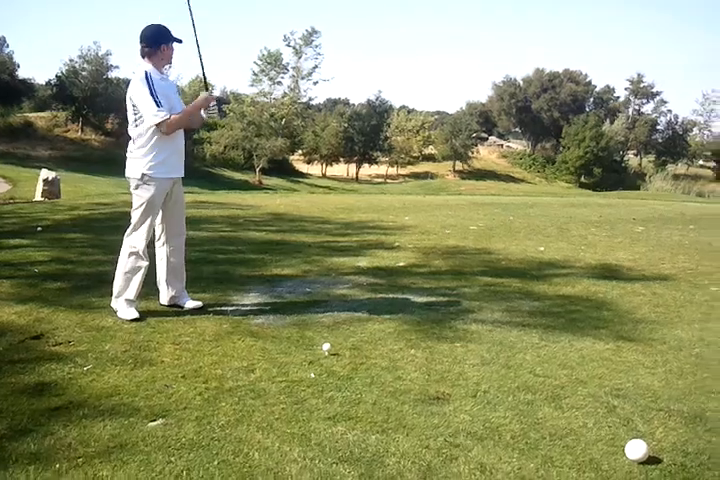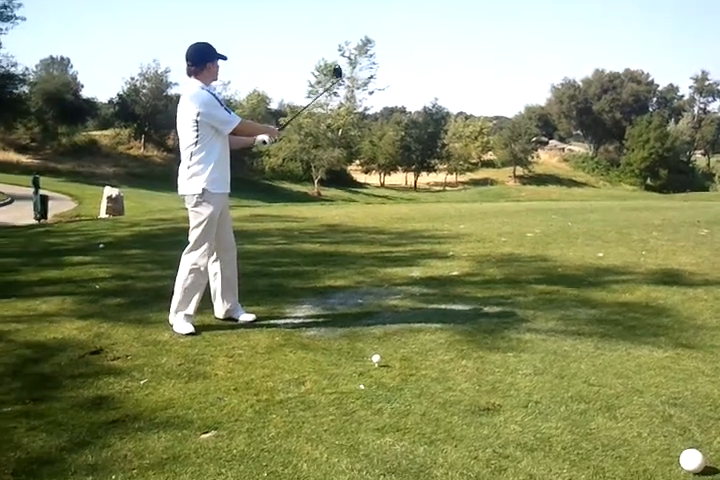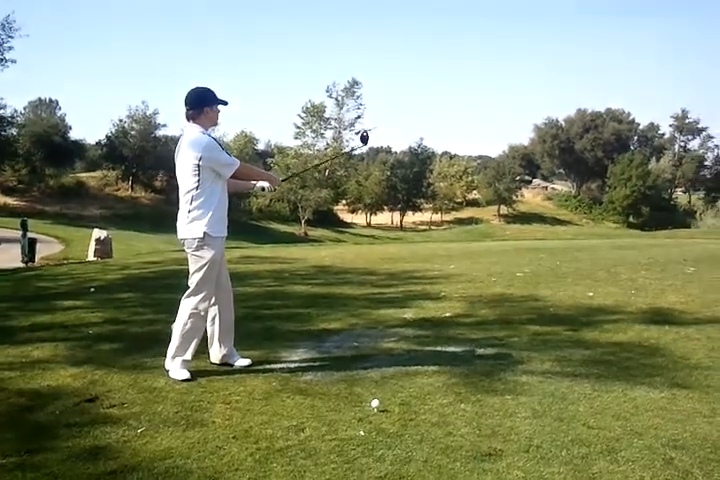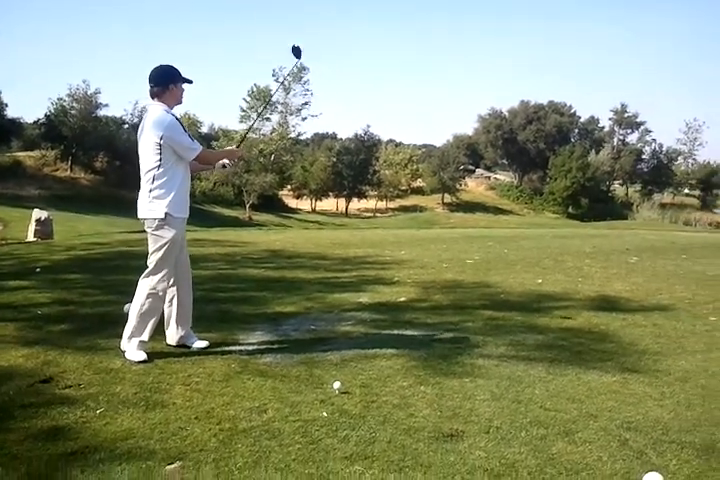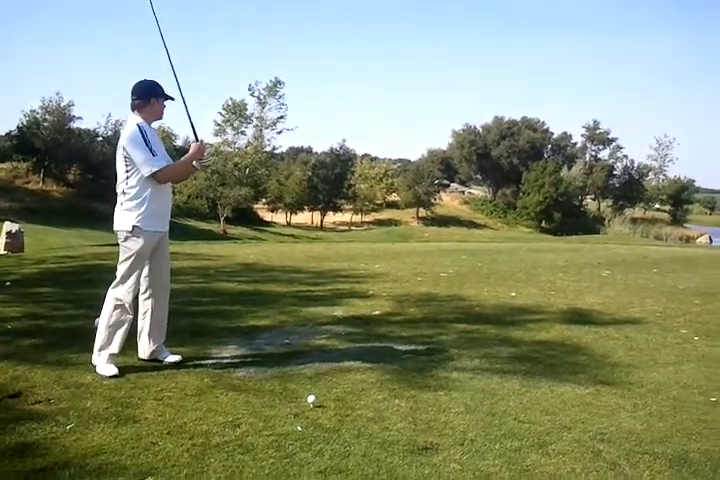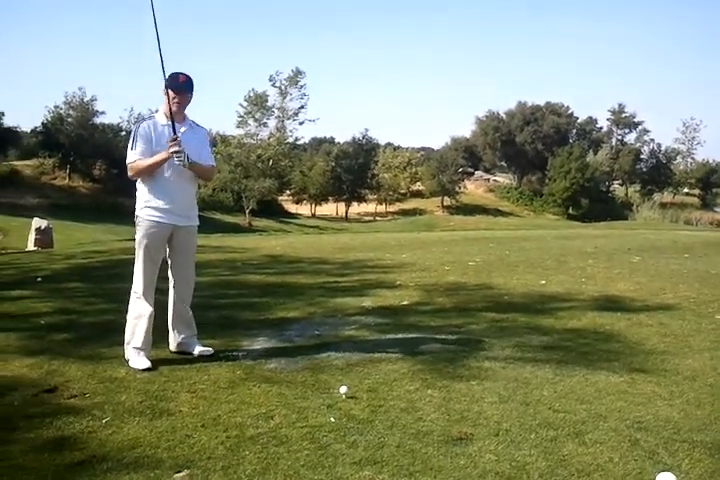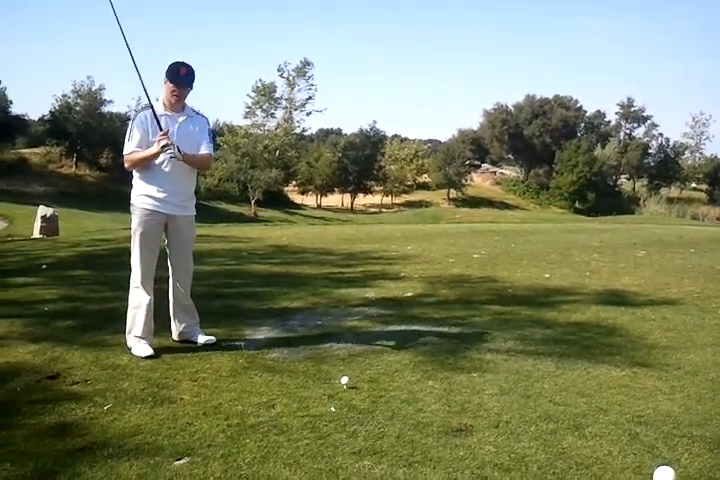
dt=0.7s
person 1, frame 1
left shoulder: (165, 82)
right shoulder: (143, 81)
left elbow: (185, 123)
right elbow: (166, 126)
left wrist: (202, 113)
right wrist: (197, 104)
left hip: (172, 172)
right hip: (149, 173)
left knee: (173, 234)
right knee: (140, 237)
left ankle: (173, 293)
right ankle: (123, 298)
person 1, frame 2
left shoulder: (196, 96)
right shoulder: (202, 97)
left elbow: (223, 140)
right elbow: (239, 126)
left wrist: (256, 140)
right wrist: (267, 130)
left hip: (214, 187)
right hip: (203, 187)
left knee: (224, 248)
right knee: (199, 252)
left ankle: (227, 305)
right ankle: (180, 313)
person 1, frame 3
left shoulder: (190, 141)
right shoulder: (202, 142)
left elbow: (221, 182)
right elbow: (239, 170)
left wrist: (255, 185)
right wrist: (268, 177)
left hip: (208, 230)
right hip: (202, 231)
left knee: (221, 293)
right knee: (199, 297)
left ankle: (223, 350)
right ankle: (176, 359)
person 1, frame 4
left shoulder: (154, 118)
right shoulder: (166, 121)
left elbow: (184, 163)
right elbow: (201, 155)
left wrist: (217, 162)
right wrist: (229, 154)
left hip: (170, 211)
right hip: (163, 212)
left knee: (180, 274)
right knee: (157, 277)
left ankle: (179, 332)
right ankle: (132, 340)
person 1, frame 5
left shoulder: (148, 134)
right shoulder: (136, 133)
left elbow: (170, 177)
right elbow: (161, 176)
left wrist: (193, 165)
right wrist: (190, 156)
left hip: (157, 225)
right hip: (138, 225)
left knee: (158, 287)
right knee: (125, 290)
left ankle: (152, 346)
right ankle: (103, 355)
person 1, frame 6
left shoulder: (199, 132)
right shoulder: (146, 127)
left elbow: (209, 173)
right elbow: (133, 170)
left wrist: (188, 162)
right wrist: (164, 155)
left hip: (187, 218)
right hip: (153, 216)
left knee: (184, 282)
right knee: (144, 284)
left ankle: (183, 338)
right ankle: (135, 348)
person 1, frame 7
left shoulder: (200, 121)
right shoulder: (143, 117)
left elbow: (207, 162)
right elbow: (129, 161)
left wrist: (181, 155)
right wrist: (155, 150)
left hip: (183, 207)
right hip: (148, 205)
left knee: (183, 271)
right knee: (143, 273)
left ankle: (185, 328)
right ankle: (137, 336)
